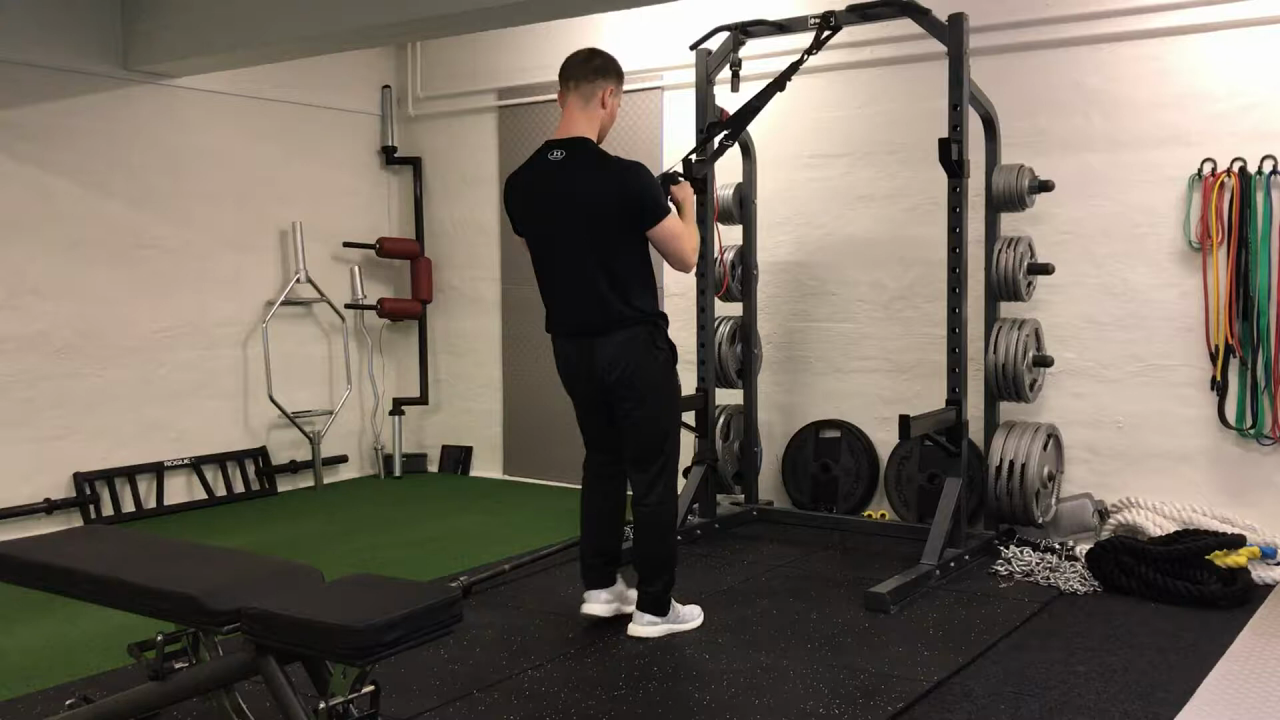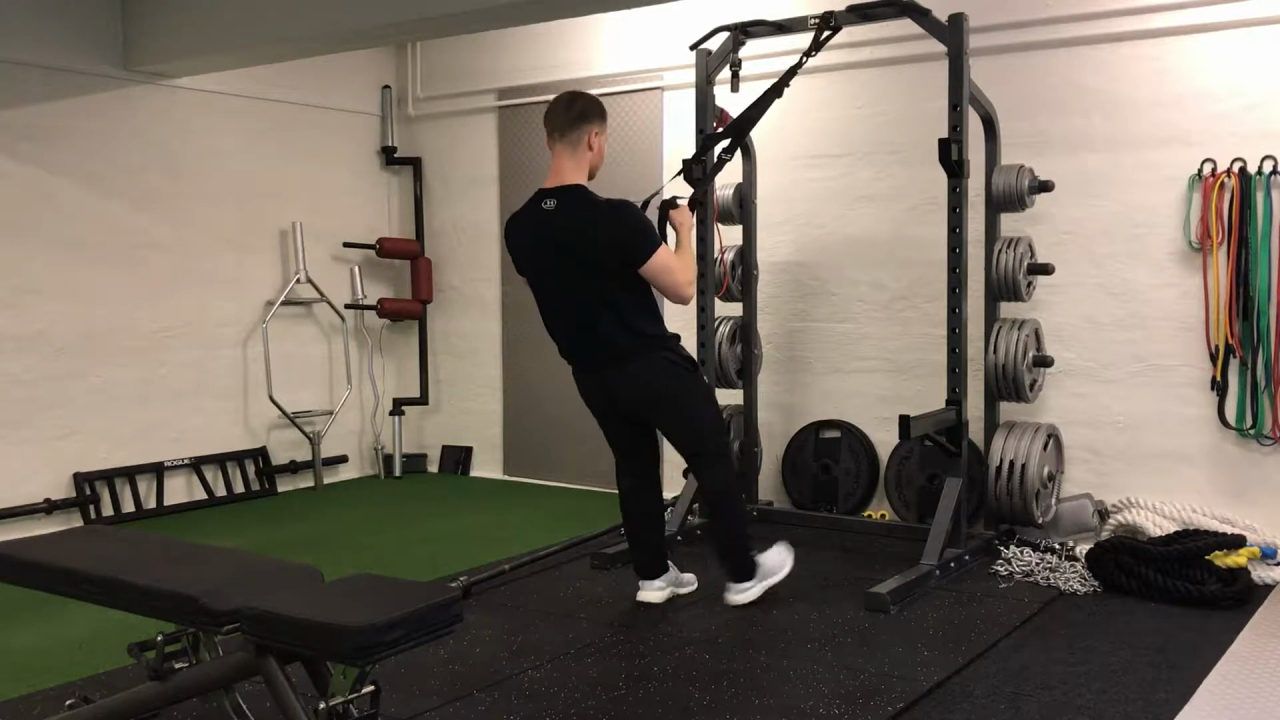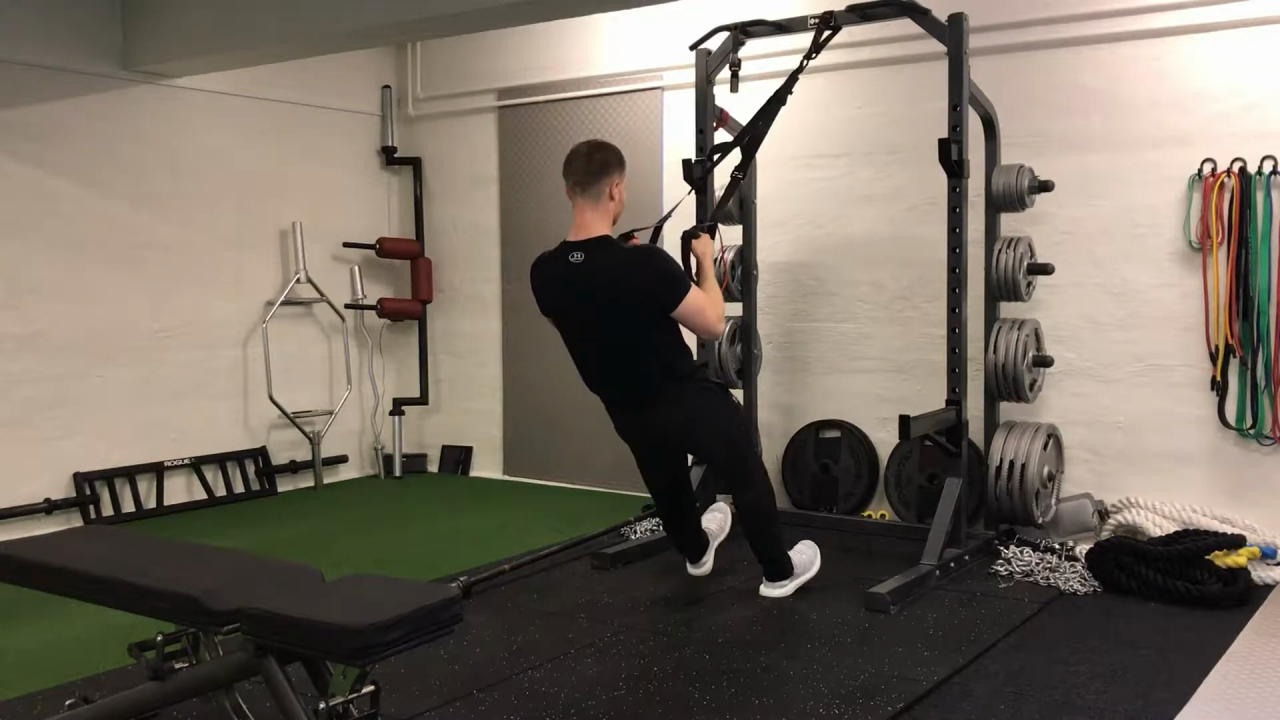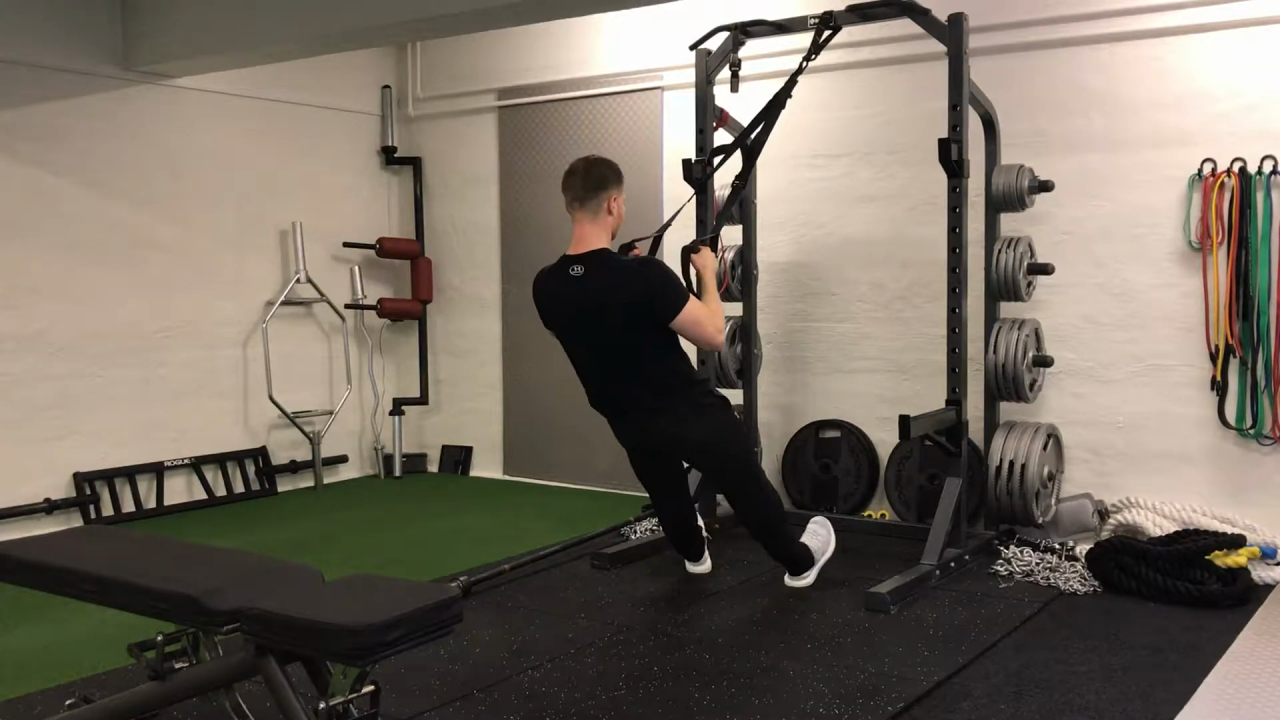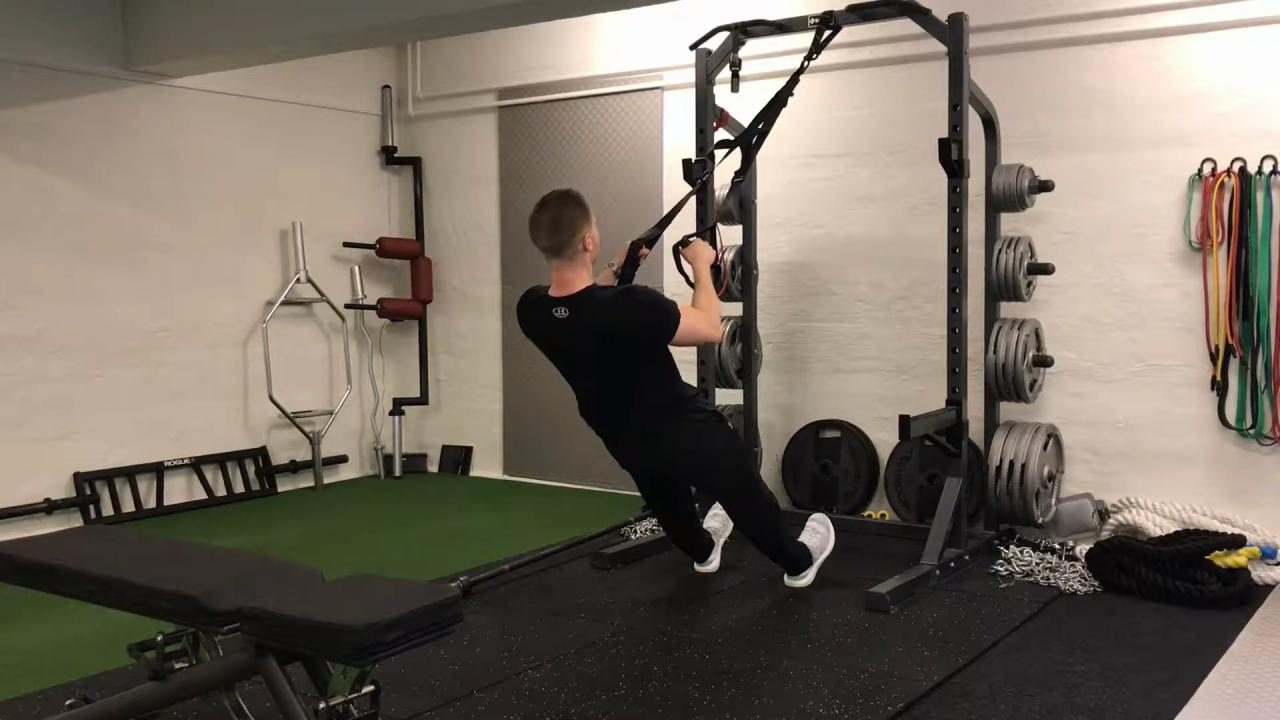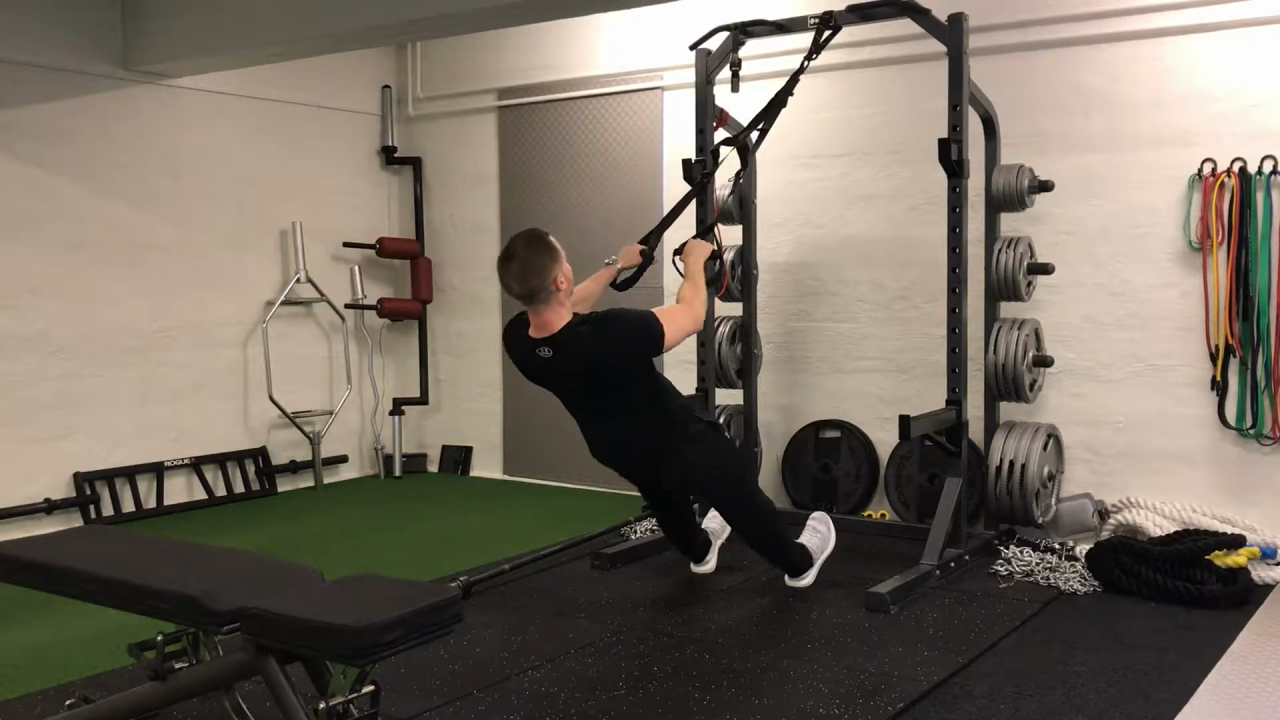
dt=0.7s
person 1, frame 1
left shoulder: (521, 184)
right shoulder: (624, 177)
right elbow: (685, 257)
right wrist: (685, 205)
left hip: (572, 347)
right hip: (632, 346)
left knee: (603, 464)
right knee: (653, 476)
left ankle: (600, 586)
right ankle: (654, 607)
person 1, frame 2
left shoulder: (521, 229)
right shoulder: (614, 218)
right elbow: (681, 289)
right wrist: (684, 232)
left hip: (591, 373)
right hip: (648, 365)
left knee: (634, 465)
right knee: (711, 459)
left ankle: (653, 574)
right ankle: (742, 574)
person 1, frame 3
left shoulder: (545, 274)
right shoulder: (644, 265)
right elbow: (712, 325)
right wrist: (706, 263)
left hip: (626, 411)
right hip: (685, 401)
left knee: (664, 473)
right knee: (744, 472)
left ankle: (696, 549)
right ankle: (779, 571)
person 1, frame 4
left shoulder: (547, 287)
right shoulder: (643, 275)
right elbow: (713, 335)
right wrist: (707, 274)
left hip: (629, 423)
right hip: (689, 414)
left knee: (662, 483)
right knee: (746, 488)
left ankle: (694, 551)
right ankle: (799, 562)
person 1, frame 5
left shoulder: (531, 312)
right shoulder: (631, 307)
right elbow: (710, 328)
left wrist: (615, 269)
right wrist: (701, 265)
left hip: (624, 440)
right hip: (685, 434)
left knee: (664, 486)
right knee: (743, 493)
left ankle: (703, 549)
right ankle: (798, 561)
person 1, frame 6
left shoulder: (516, 340)
right shoulder: (611, 333)
left elbow: (566, 315)
right elbow: (691, 316)
left wrist: (615, 266)
right wrist: (695, 261)
left hip: (621, 452)
right hip: (682, 445)
left knee: (662, 488)
right knee: (737, 496)
left ankle: (699, 550)
right ankle: (799, 562)
